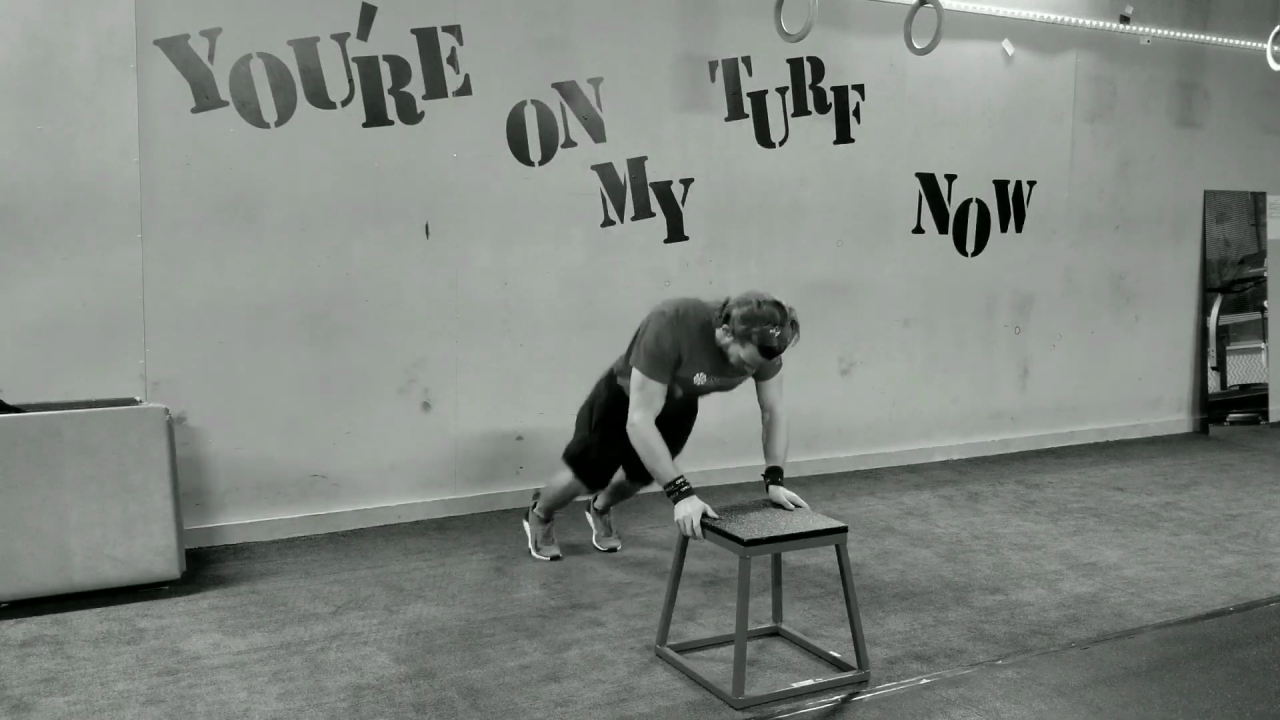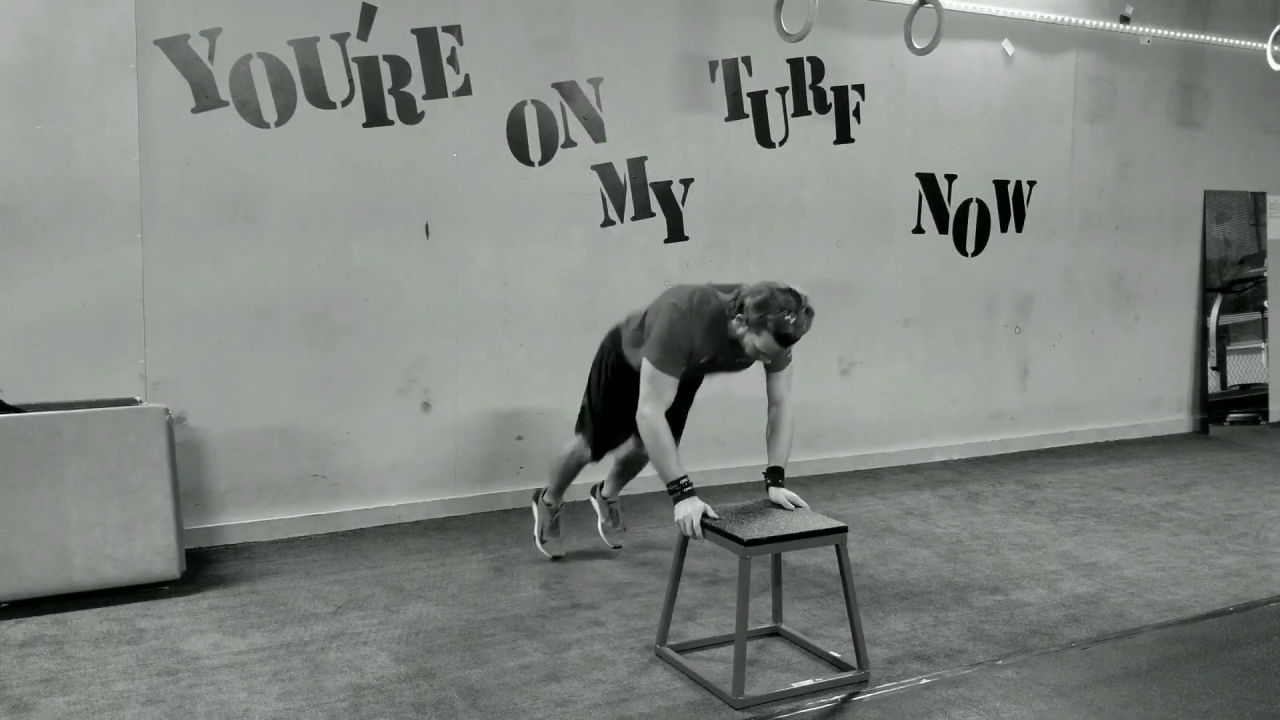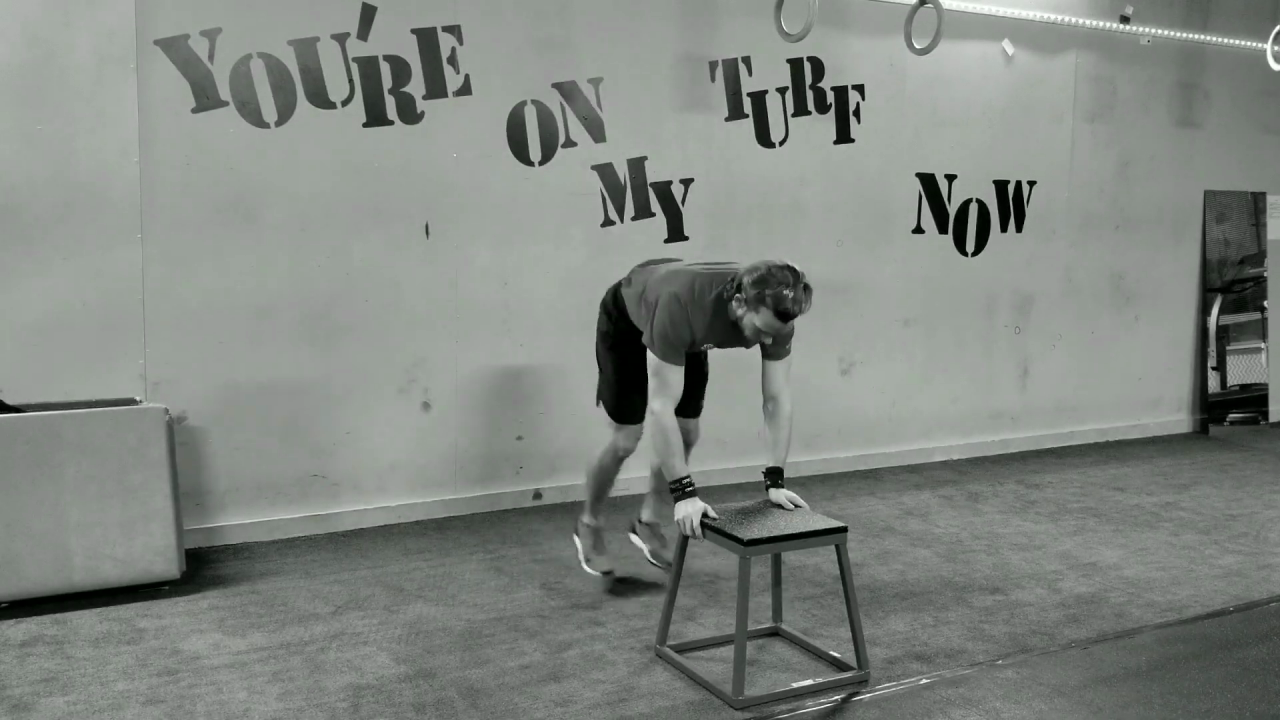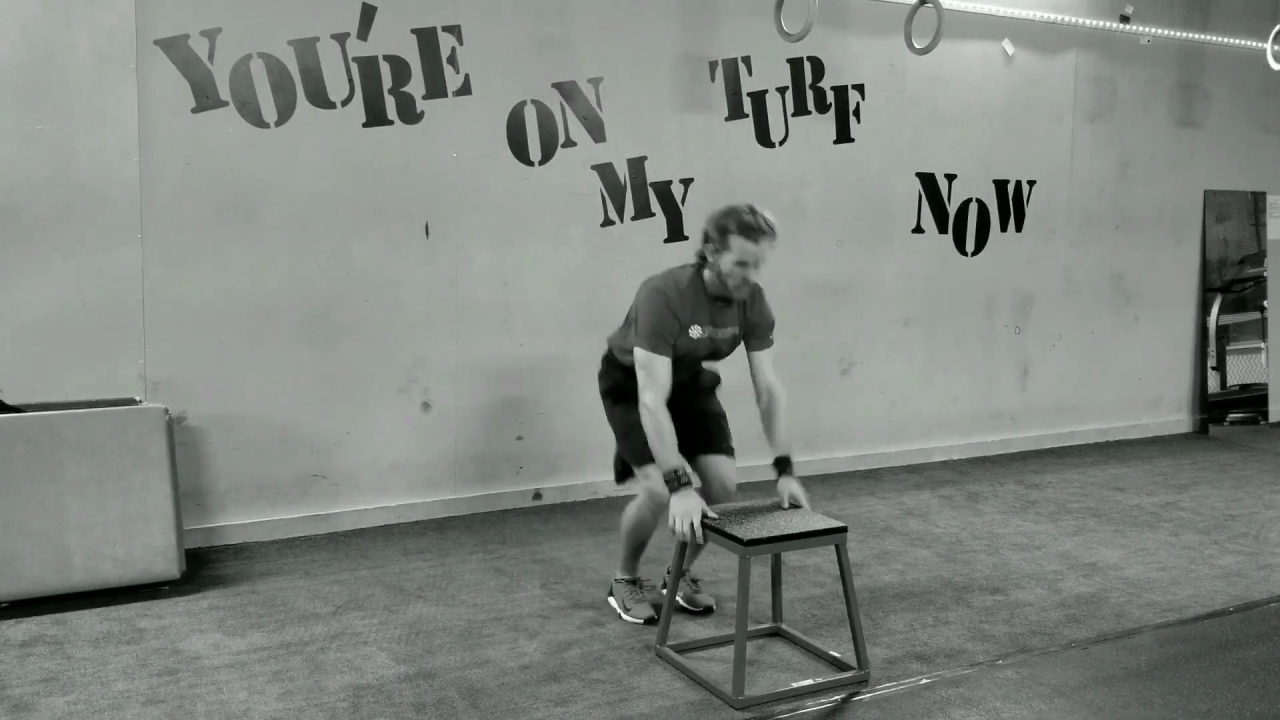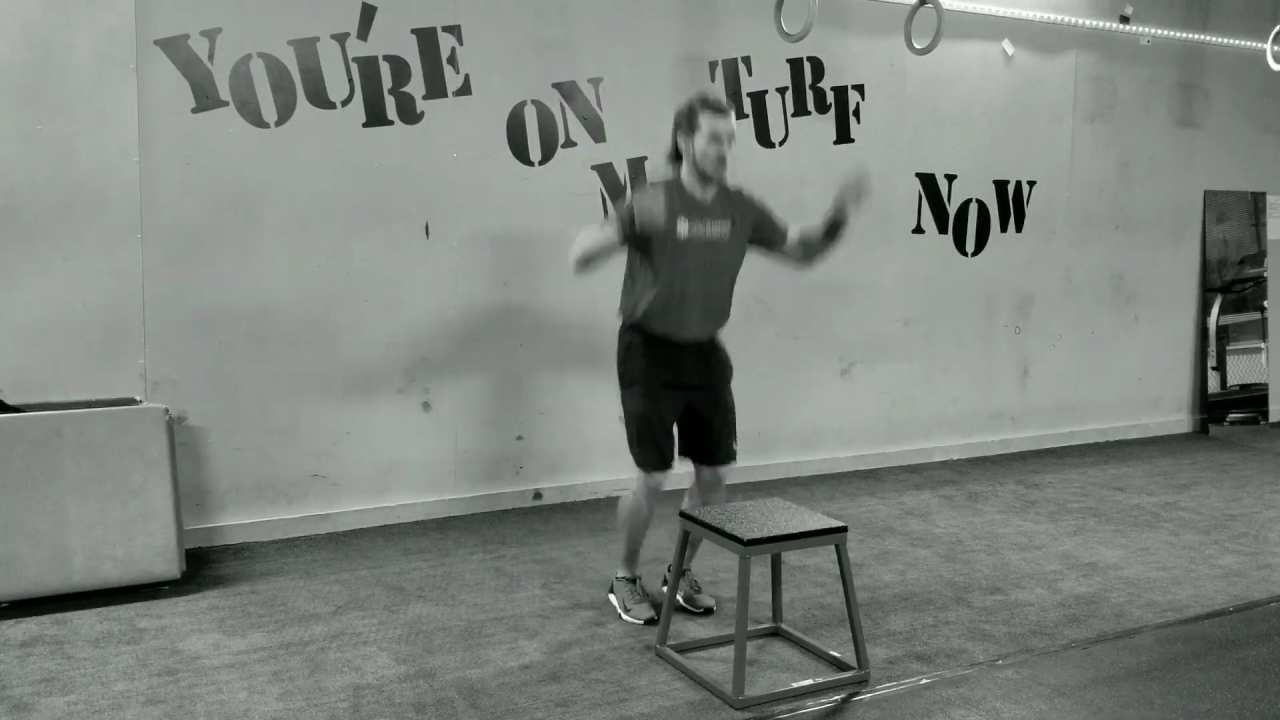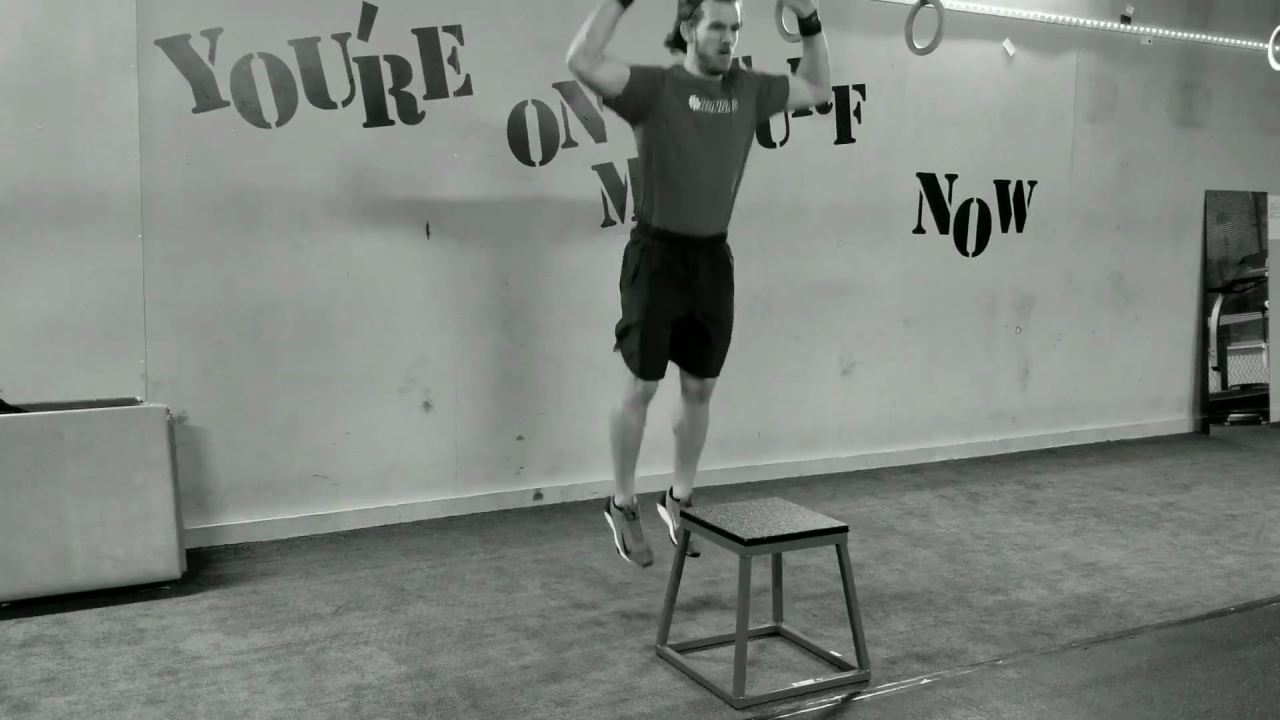
dt=0.2s
person 1, frame 1
left shoulder: (762, 341)
right shoulder: (672, 326)
left elbow: (774, 411)
right elbow: (639, 419)
left wrist: (774, 481)
right wrist: (682, 494)
right hip: (625, 399)
left knee: (641, 477)
right knee: (585, 480)
left ankle: (599, 509)
right ankle: (540, 515)
person 1, frame 2
left shoulder: (772, 329)
right shoulder: (683, 317)
left elbow: (780, 405)
right elbow: (651, 412)
left wrist: (776, 481)
right wrist: (684, 494)
left hip: (683, 370)
right hip: (627, 362)
left knee: (644, 449)
right knee: (591, 447)
left ankle: (606, 496)
right ankle: (549, 502)
person 1, frame 3
left shoulder: (776, 314)
right shoulder: (684, 303)
left elbow: (777, 398)
right elbow: (662, 406)
left wrist: (775, 479)
right wrist: (684, 493)
left hip: (686, 339)
right hip: (629, 321)
left knee: (687, 436)
right knee: (626, 441)
left ankle: (648, 522)
right ankle: (589, 525)
person 1, frame 4
left shoulder: (751, 300)
right shoulder: (664, 297)
left elbow: (768, 387)
right elbow: (654, 399)
left wrist: (784, 470)
right wrist: (681, 485)
left hip: (691, 380)
right hip: (638, 388)
left knee: (722, 483)
right knee: (656, 491)
left ankle: (680, 576)
right ankle: (625, 582)
person 1, frame 5
left shoulder: (742, 208)
right shoulder: (654, 201)
left elbow: (801, 253)
right elbow: (580, 258)
left wrist: (836, 222)
right wrist: (633, 226)
left hip: (706, 355)
right hip: (650, 356)
left knee: (715, 477)
right knee: (653, 479)
left ankle: (683, 572)
right ankle: (626, 578)
person 1, frame 6
left shoulder: (746, 87)
right shoulder: (655, 85)
left elbow: (818, 89)
right elbow: (582, 64)
left hip: (713, 259)
right hip: (657, 256)
left knee: (699, 390)
right knee: (641, 387)
left ankle: (679, 498)
right ankle: (623, 504)
